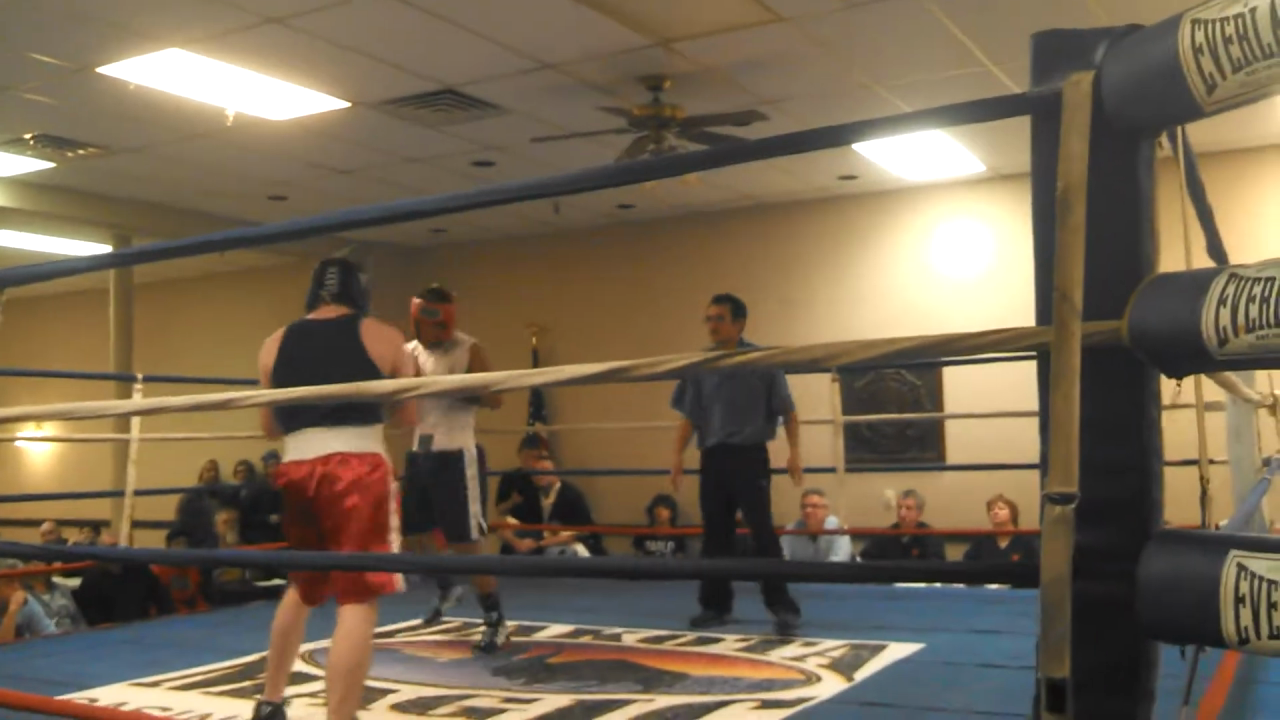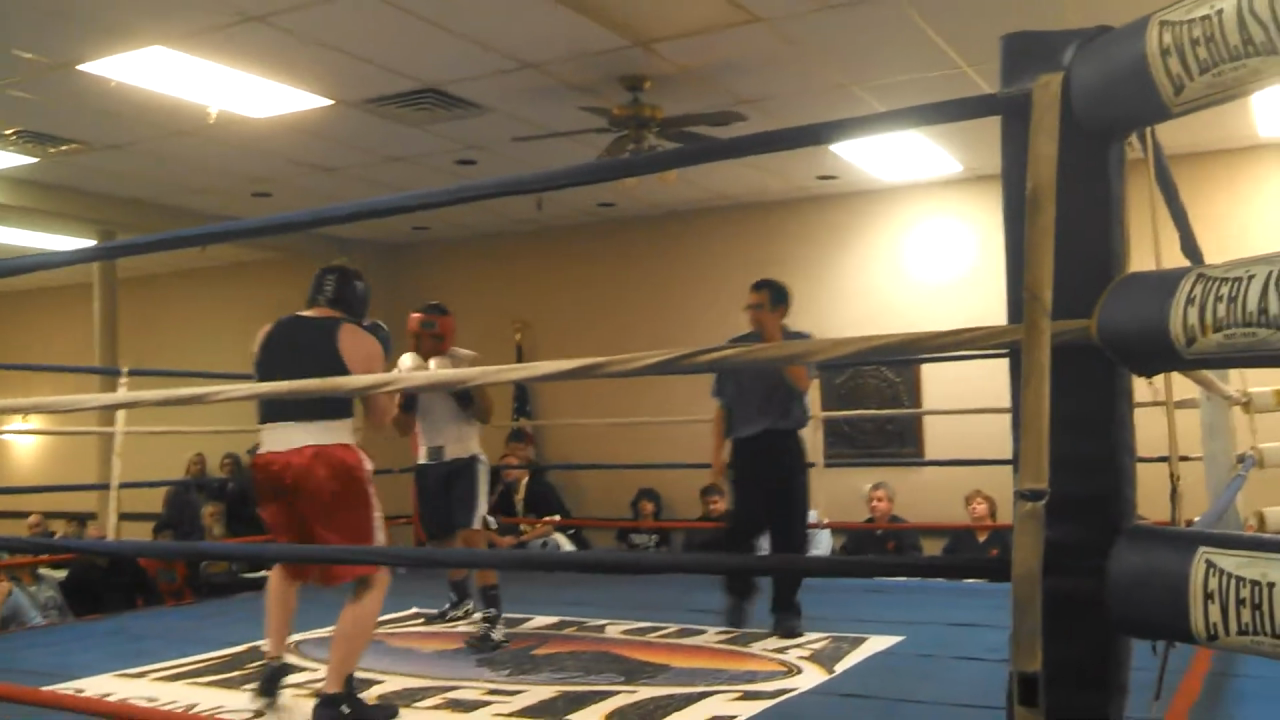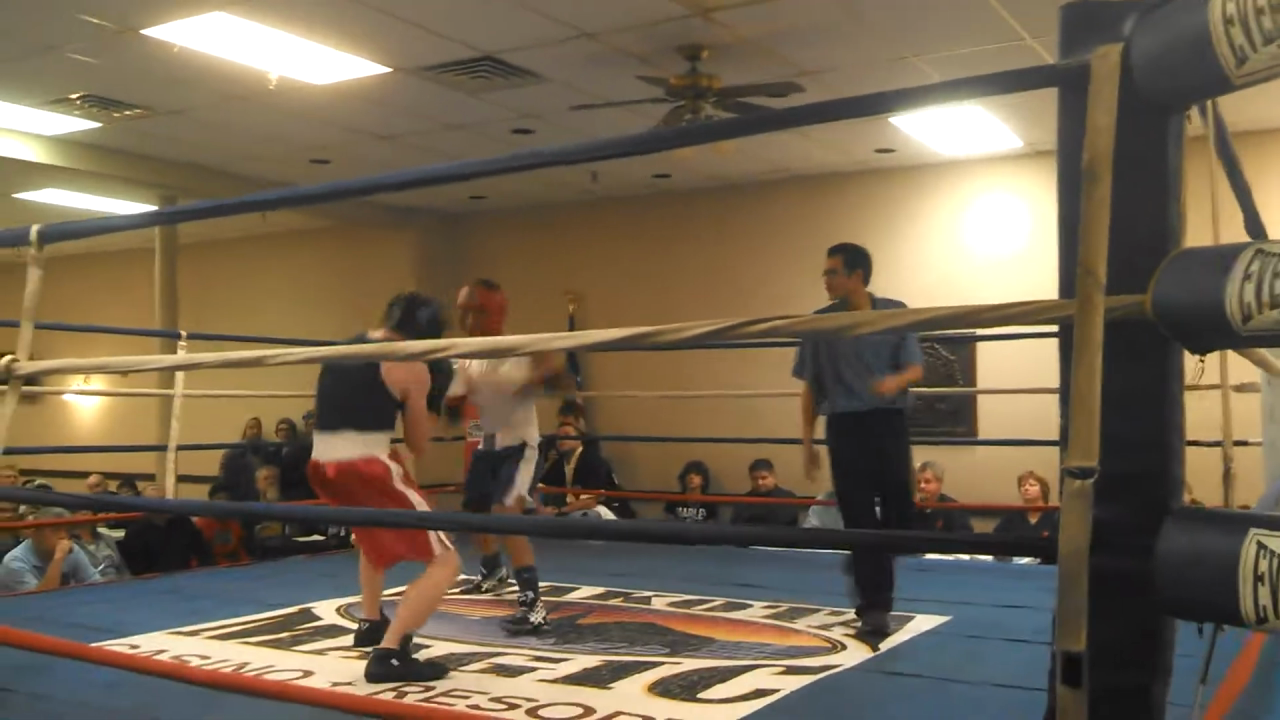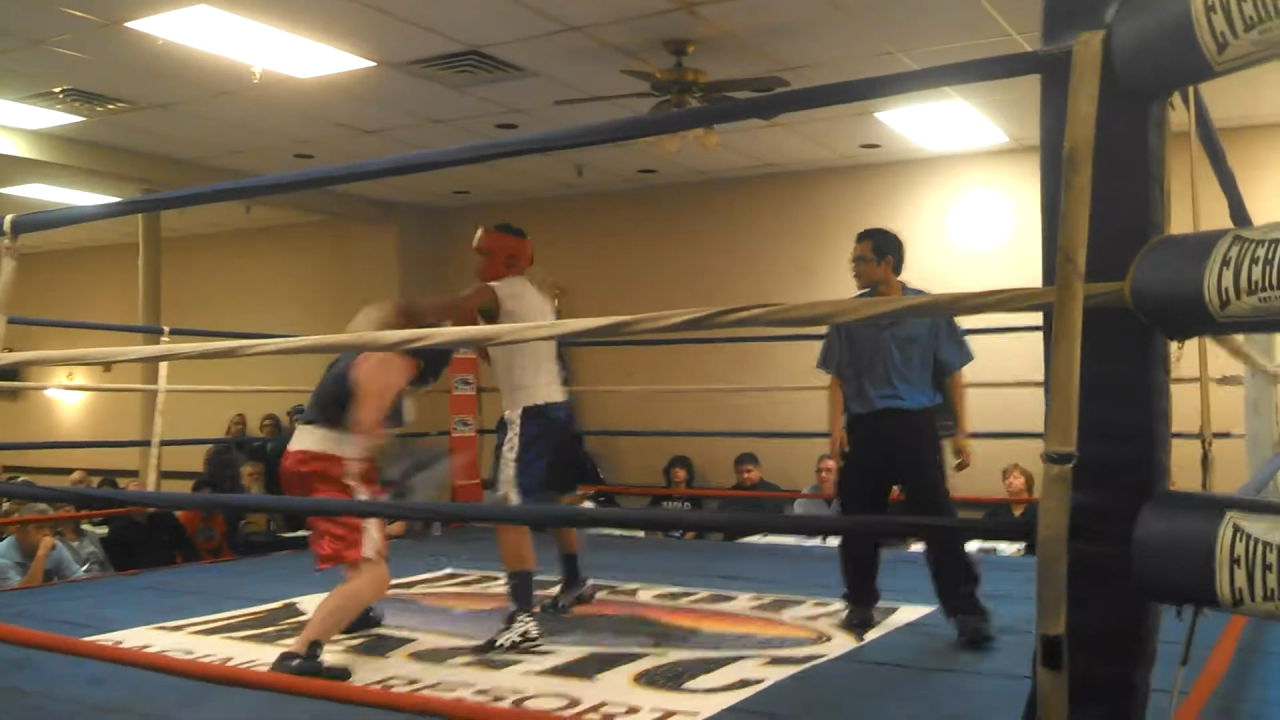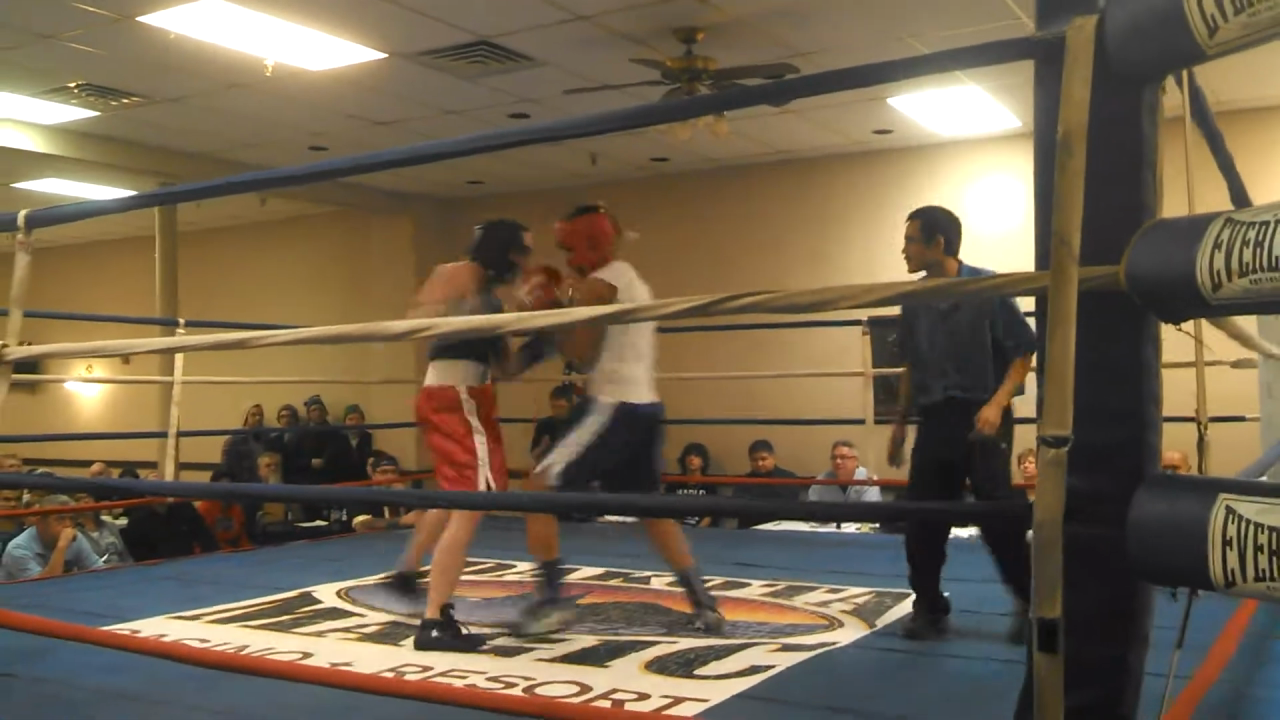
dt=0.5s
person 1, frame 1
left shoulder: (275, 345)
right shoulder: (383, 337)
left elbow: (271, 429)
right elbow: (407, 417)
left hip: (296, 474)
right hip: (358, 471)
left knee: (304, 588)
right knee: (358, 602)
person 1, frame 2
left shoulder: (266, 335)
right shoulder: (361, 342)
right elbow: (379, 419)
right wrist: (379, 364)
left hip: (272, 462)
right hip: (331, 462)
left knee: (288, 564)
right knee: (371, 580)
left ankle: (273, 663)
person 1, frame 3
right shoulder: (409, 365)
right elbow: (419, 444)
right wrist: (431, 406)
left hip: (326, 468)
right hip: (367, 470)
left knee: (374, 530)
right knee: (444, 564)
left ankle: (372, 622)
right ankle: (390, 653)
person 1, frame 4
left shoulder: (364, 356)
right shoulder: (389, 364)
right elbow: (367, 430)
left hip: (300, 459)
right hip: (330, 466)
left knee: (365, 527)
right knee: (374, 576)
left ankle: (350, 613)
right ankle: (297, 654)
person 1, frame 5
left shoulder: (488, 292)
right shoulder: (457, 275)
left elbow: (502, 367)
right elbow: (422, 319)
left wrist: (533, 348)
left hip: (461, 398)
right hip: (453, 398)
left knee: (463, 497)
right knee: (470, 508)
left ankle: (408, 569)
right ankle: (434, 623)
person 2, frame 1
left shoulder: (764, 362)
left elbow: (787, 410)
right elbow: (689, 416)
left wrist: (794, 452)
right wrist: (677, 455)
left hip: (750, 456)
right hip: (714, 459)
left knee: (762, 532)
right knee: (716, 537)
left ankle: (782, 606)
right ankle: (716, 605)
person 2, frame 2
left shoulder: (800, 343)
right shoulder: (736, 349)
left elbow: (802, 383)
right elbow: (724, 406)
left wrist: (776, 341)
right wrist: (718, 452)
left hip: (785, 446)
right hip: (747, 447)
left knee: (790, 532)
right knee: (743, 526)
left ankle: (785, 609)
right ankle: (739, 593)
person 2, frame 3
left shoulder: (895, 314)
left elbow: (916, 367)
right elbow: (811, 386)
left wrist: (896, 382)
right wrist: (808, 441)
left hip: (890, 425)
right hip: (847, 428)
left knee: (901, 513)
right knee: (859, 518)
left ankle: (869, 578)
right ankle: (873, 606)
person 2, frame 4
left shoulder: (931, 310)
right shoulder: (849, 316)
left elbow: (951, 374)
right elbow: (838, 378)
left wrist: (960, 431)
right wrist: (836, 423)
left hip: (916, 427)
right hip: (864, 430)
left knee: (939, 519)
right knee: (858, 521)
left ankle: (967, 614)
right ankle: (861, 601)
person 2, frame 5
left shoulder: (991, 289)
right shoulder: (915, 300)
left elbow: (1023, 353)
left wrist: (996, 405)
right wrist: (900, 424)
left hip: (984, 418)
right hip: (935, 419)
left knee: (998, 514)
right knee: (924, 519)
left ankle: (1032, 602)
right ankle: (929, 609)
person 3, frame 1
left shoulder: (468, 349)
right shoulder: (409, 353)
left elbow: (495, 401)
left hip: (457, 455)
right hip: (420, 454)
left knee: (464, 545)
right knee: (418, 537)
left ankle: (496, 622)
right ankle: (446, 589)
person 3, frame 2
left shoulder: (466, 363)
right shoulder: (406, 367)
left elbow: (485, 415)
right elbow: (402, 428)
left wrist: (459, 390)
right wrist: (407, 395)
left hip: (466, 461)
right hip: (428, 465)
left knee: (471, 535)
right knee: (441, 540)
left ankle: (493, 621)
right ankle: (461, 600)
person 3, frame 3
right shoulder: (463, 358)
left elbow: (559, 377)
right elbow: (454, 413)
left wrist: (535, 379)
right wrist: (454, 403)
left hip: (520, 446)
right hip: (489, 448)
left knee: (506, 514)
right knee: (477, 516)
left ankle: (533, 604)
right ankle: (492, 572)
person 3, frame 4
left shoulder: (493, 295)
right shoulder: (540, 299)
left elbow: (438, 310)
left hip: (528, 415)
right hip: (556, 409)
right knee: (555, 503)
left ankle: (523, 620)
right ankle: (574, 583)
person 3, frame 5
left shoulder: (602, 284)
right shoulder: (633, 284)
left elbow: (580, 354)
left hip: (614, 411)
right hip: (645, 410)
left knee: (538, 493)
right knee: (652, 511)
left ankle: (550, 604)
right ankle: (703, 606)
